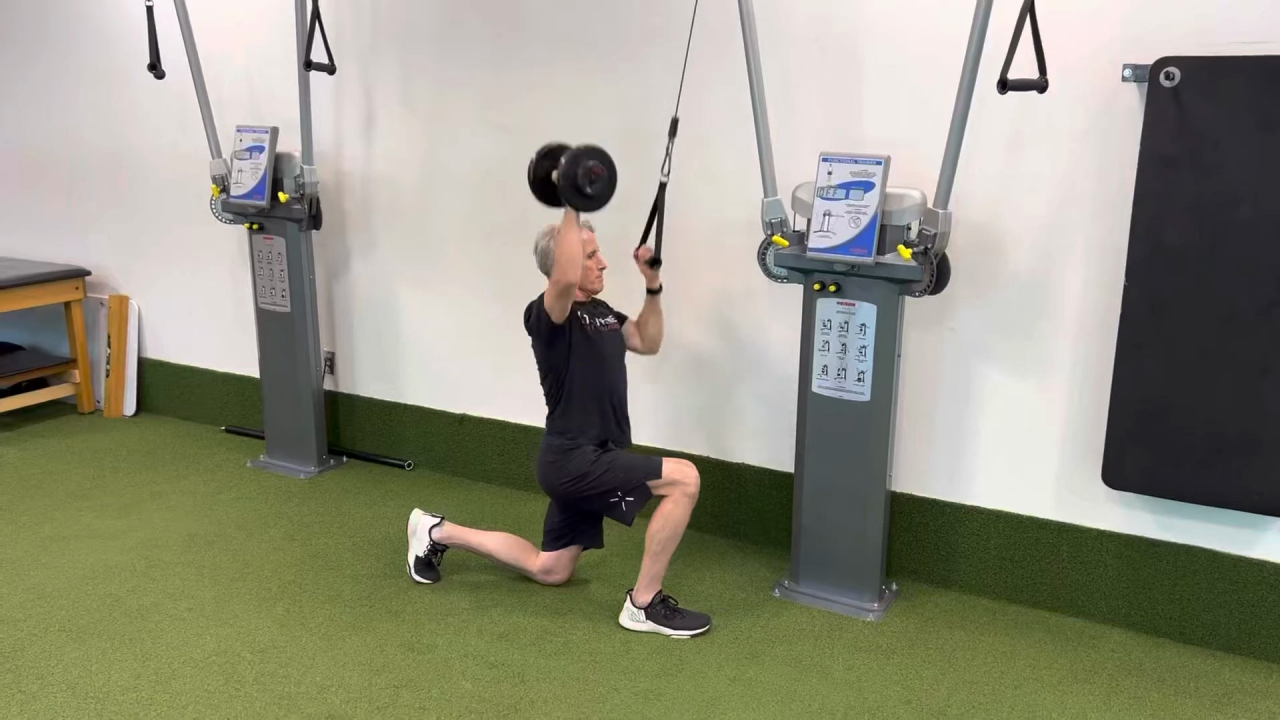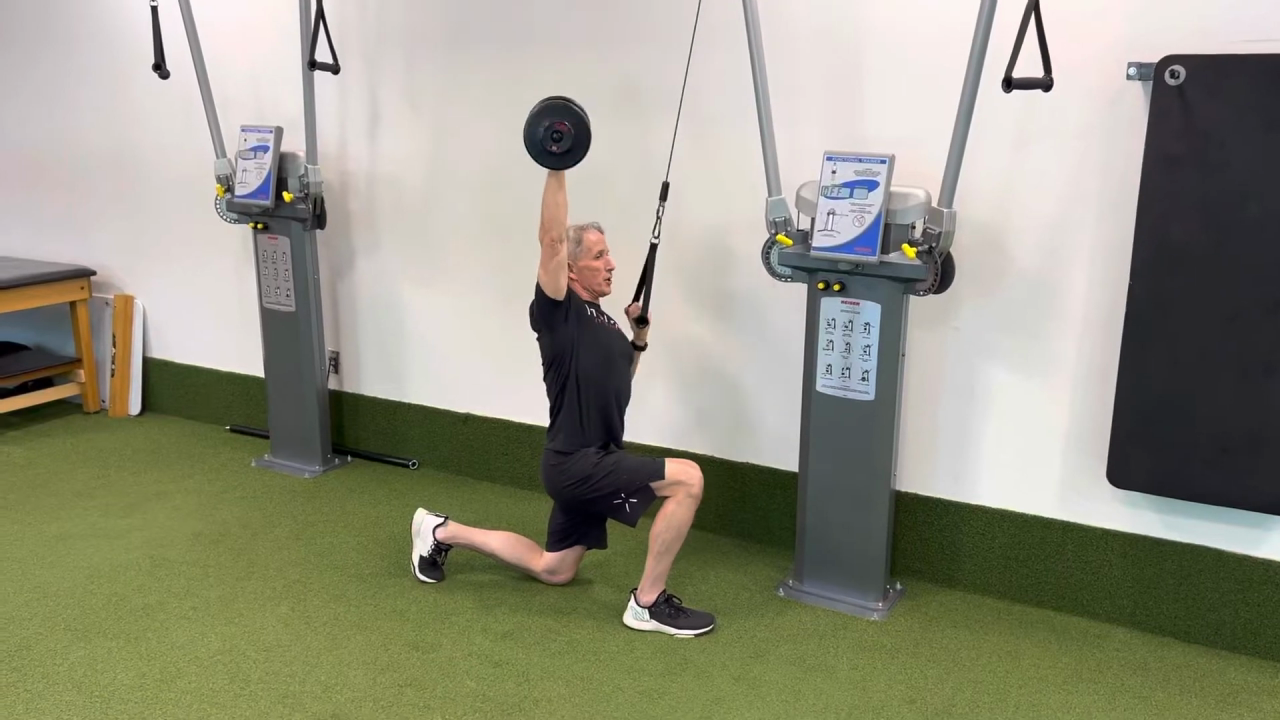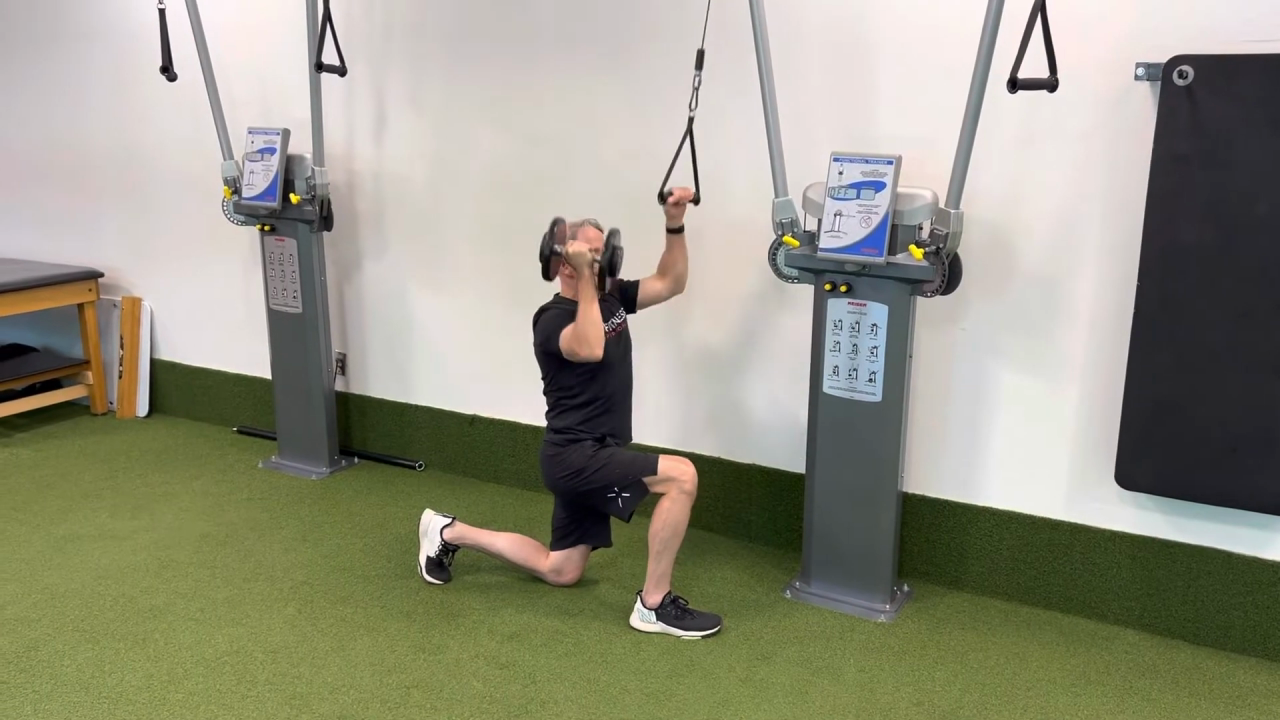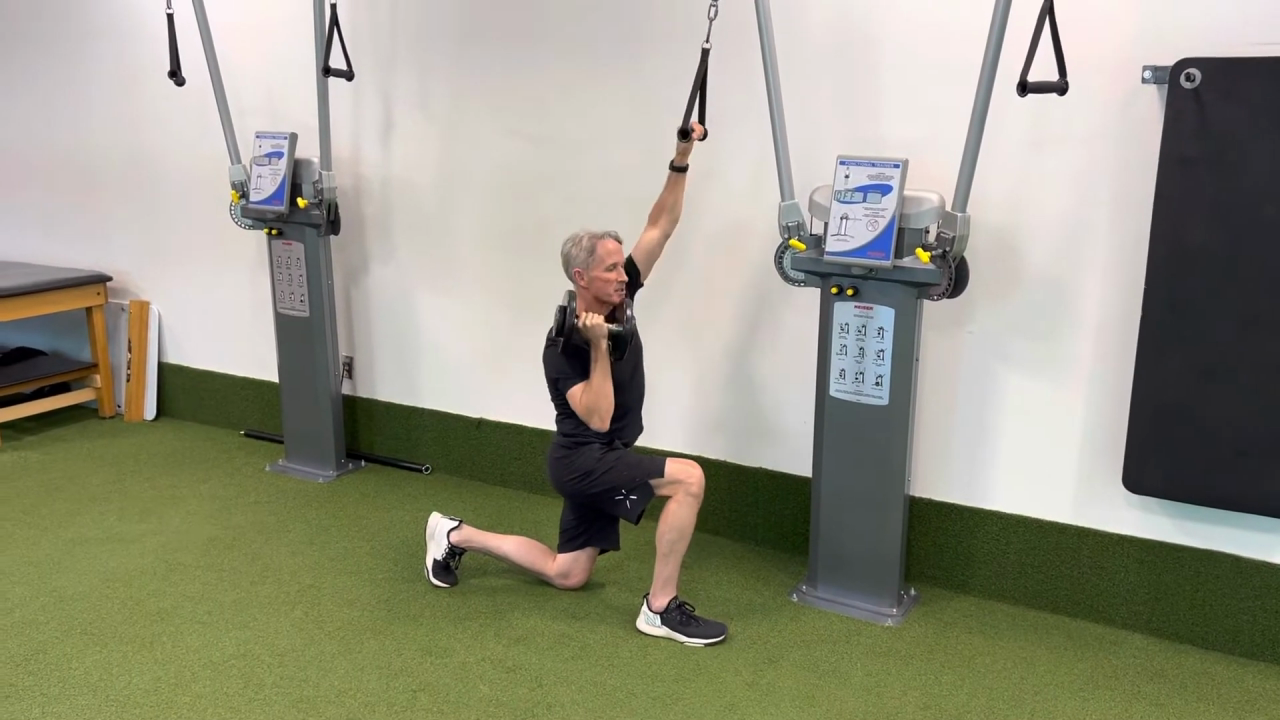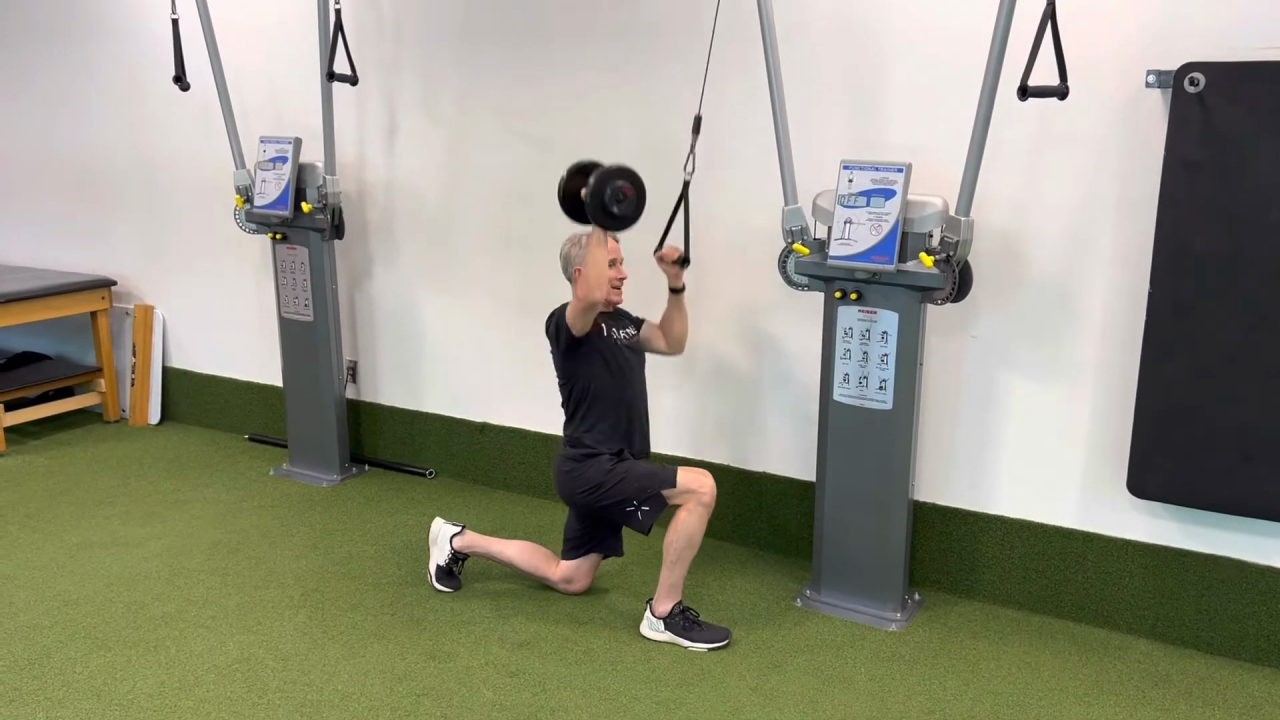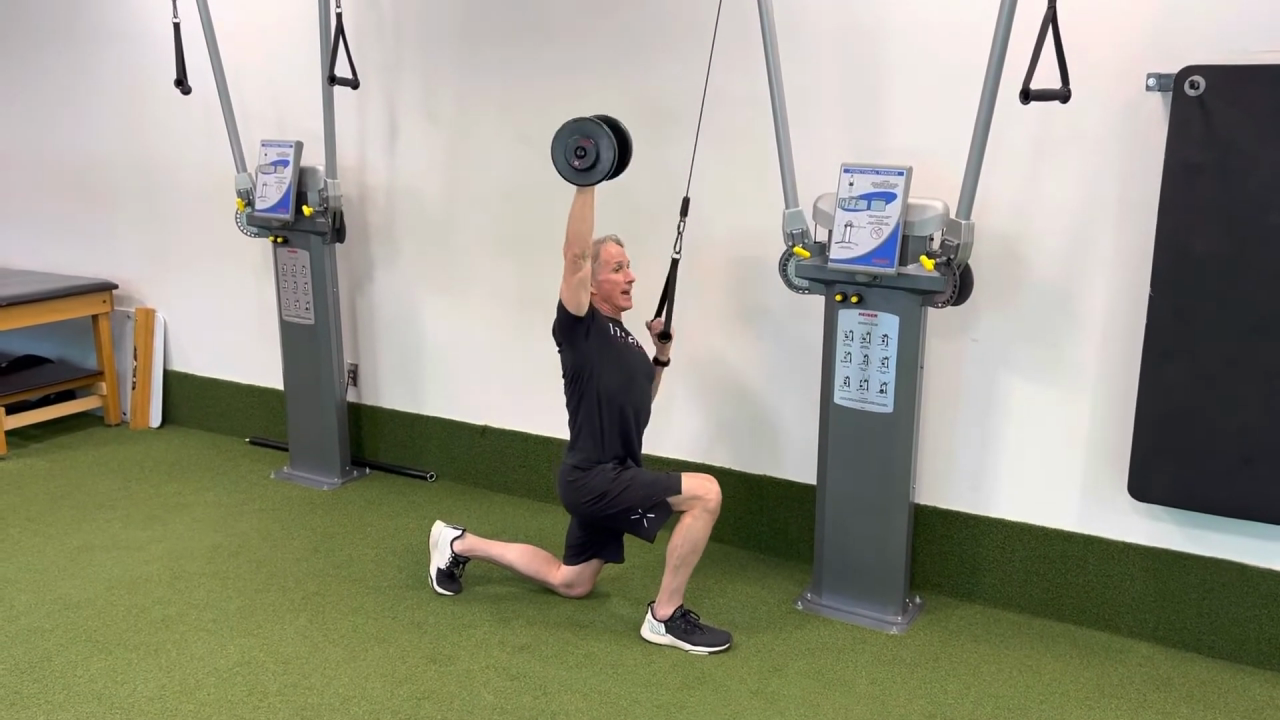
dt=0.7s
person 1, frame 1
left shoulder: (598, 312)
right shoulder: (545, 315)
left elbow: (649, 342)
right elbow: (565, 279)
left wrist: (651, 281)
right wrist: (570, 204)
left hip: (587, 459)
right hip: (576, 460)
left knee: (550, 568)
right knee: (684, 478)
left ankle: (437, 533)
right ankle: (645, 604)
person 1, frame 2
left shoulder: (599, 318)
right shoulder: (556, 310)
right elbow: (551, 239)
left wrist: (638, 339)
right wrist: (556, 168)
left hip: (590, 460)
right hip: (577, 463)
left knee: (553, 569)
right knee: (687, 479)
left ankle: (442, 532)
right ankle: (648, 602)
person 1, frame 3
left shoulder: (611, 297)
right shoulder: (552, 318)
left elbow: (671, 283)
right elbow: (591, 350)
left wrist: (674, 224)
right wrist: (584, 283)
left hip: (593, 454)
right hip: (575, 455)
left knee: (560, 570)
right knee: (681, 475)
left ankle: (449, 532)
right ankle: (654, 604)
person 1, frame 4
left shoulder: (617, 299)
right shoulder: (564, 346)
left elbow: (660, 226)
right elbow: (598, 420)
left wrist: (681, 158)
right wrist: (599, 347)
left hip: (602, 461)
right hip: (583, 461)
left knee: (566, 574)
right knee: (688, 479)
left ankle: (456, 536)
right ankle: (661, 609)
person 1, frame 5
left shoulder: (620, 320)
right shoulder: (565, 323)
left elbow: (674, 342)
right elbow: (592, 297)
left wrist: (675, 280)
right wrist: (598, 224)
left hip: (607, 469)
right hip: (592, 470)
left knee: (569, 577)
right knee: (699, 487)
left ankle: (459, 543)
right ankle: (664, 614)
person 1, frame 6
left shoulder: (622, 336)
right shoulder: (579, 326)
right elbow: (576, 255)
left wrist: (661, 355)
right wrist: (585, 182)
left hip: (609, 476)
right hip: (595, 478)
left knee: (569, 582)
right knee: (705, 494)
left ankle: (459, 545)
right ankle: (666, 616)
